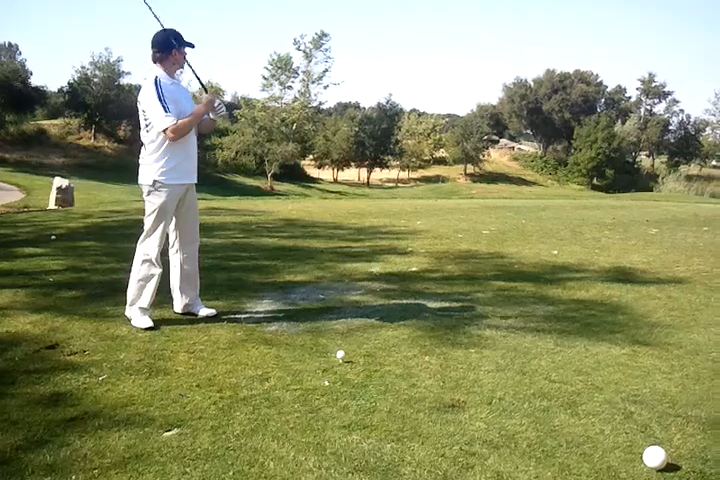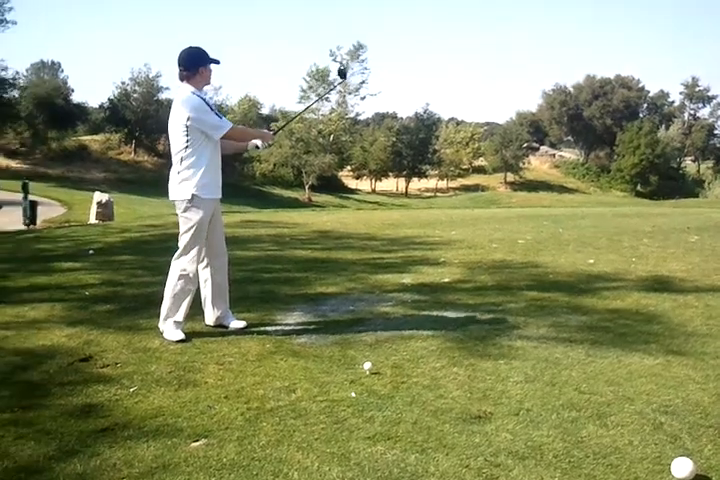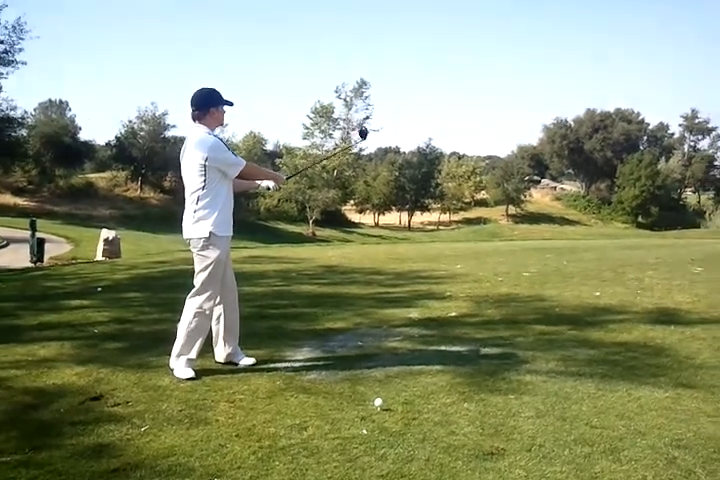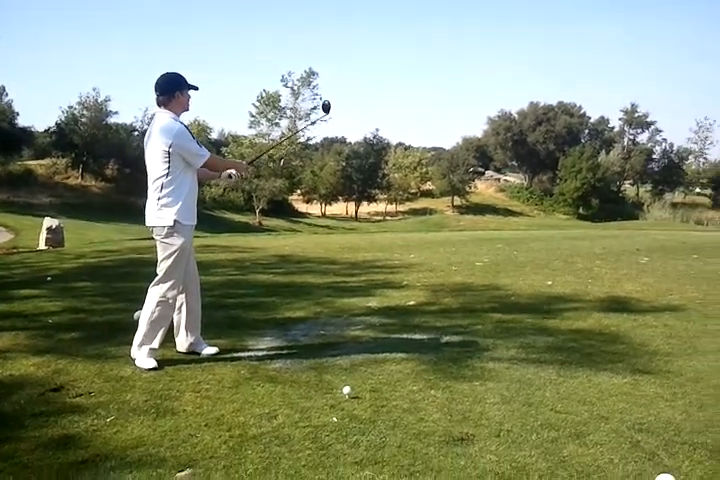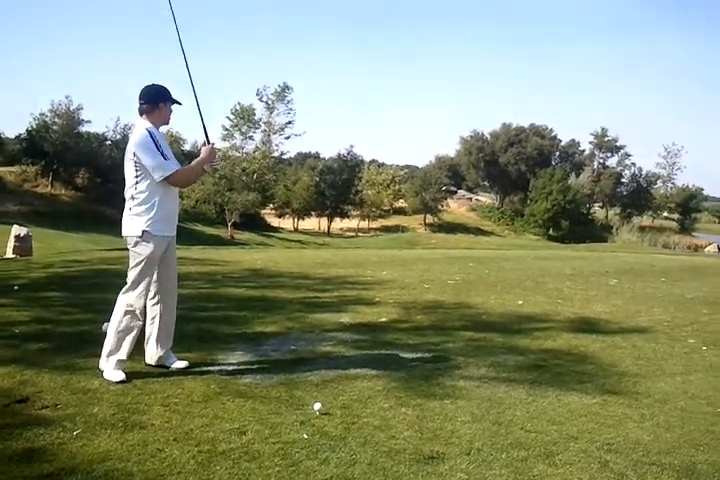
dt=0.7s
person 1, frame 1
left shoulder: (180, 88)
right shoulder: (154, 87)
left elbow: (202, 128)
right elbow: (173, 132)
left wrist: (213, 115)
right wrist: (201, 109)
left hip: (186, 179)
right hip: (162, 179)
left knee: (187, 242)
right knee: (153, 244)
left ankle: (187, 300)
right ankle: (137, 307)
person 1, frame 2
left shoulder: (190, 101)
right shoulder: (193, 102)
left elbow: (216, 145)
right elbow: (231, 131)
left wrist: (249, 144)
right wrist: (261, 134)
left hip: (206, 192)
right hip: (194, 193)
left knee: (215, 254)
right knee: (189, 257)
left ankle: (217, 312)
right ankle: (170, 320)
person 1, frame 3
left shoulder: (195, 141)
right shoulder: (208, 142)
left elbow: (226, 183)
right elbow: (245, 169)
left wrist: (260, 184)
right wrist: (273, 176)
left hip: (214, 230)
right hip: (208, 231)
left knee: (226, 292)
right knee: (204, 295)
left ankle: (227, 349)
right ankle: (181, 358)
person 1, frame 4
left shoulder: (160, 126)
right shoulder: (174, 129)
right elbow: (209, 162)
left wrist: (223, 173)
right wrist: (236, 165)
left hip: (177, 218)
right hip: (172, 219)
left knee: (187, 281)
right knee: (167, 284)
left ankle: (189, 338)
right ankle: (142, 348)
person 1, frame 5
left shoulder: (153, 137)
right shoulder: (146, 137)
left elbow: (176, 180)
right elbow: (175, 179)
left wrist: (203, 166)
right wrist: (203, 159)
left hip: (163, 230)
right hip: (147, 230)
left knee: (165, 292)
right knee: (135, 295)
left ankle: (159, 352)
right ankle: (111, 360)
